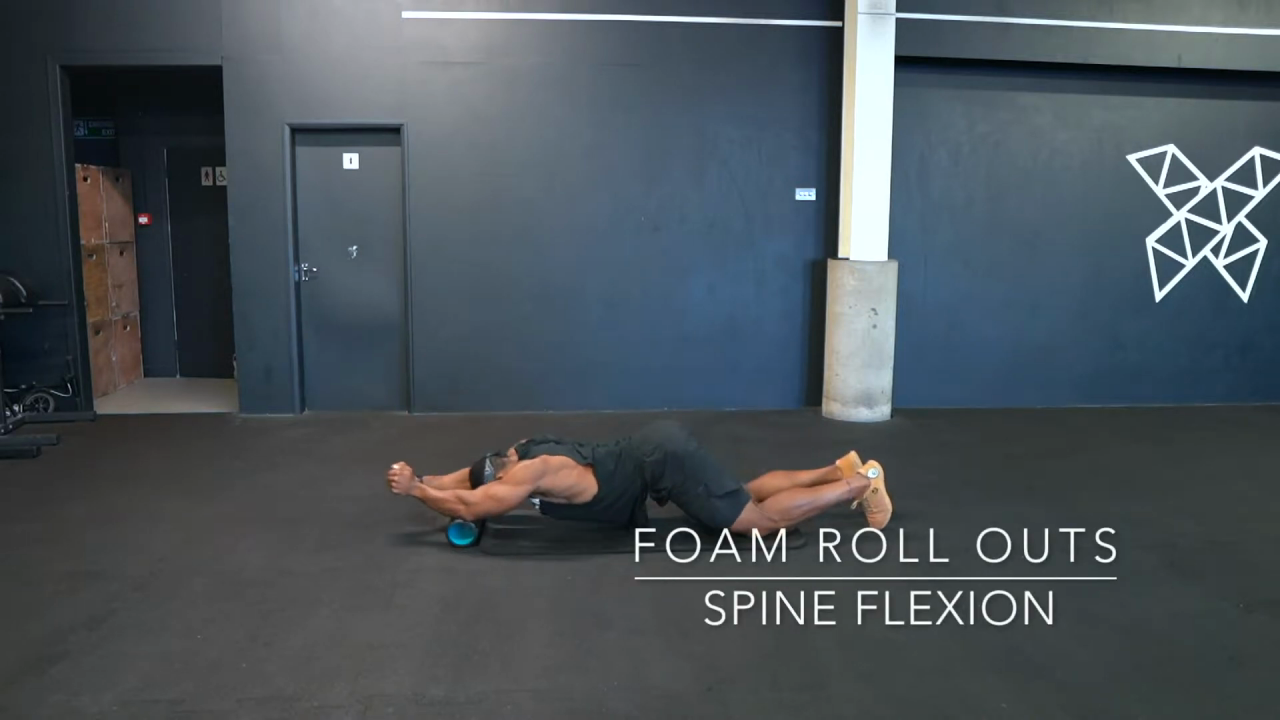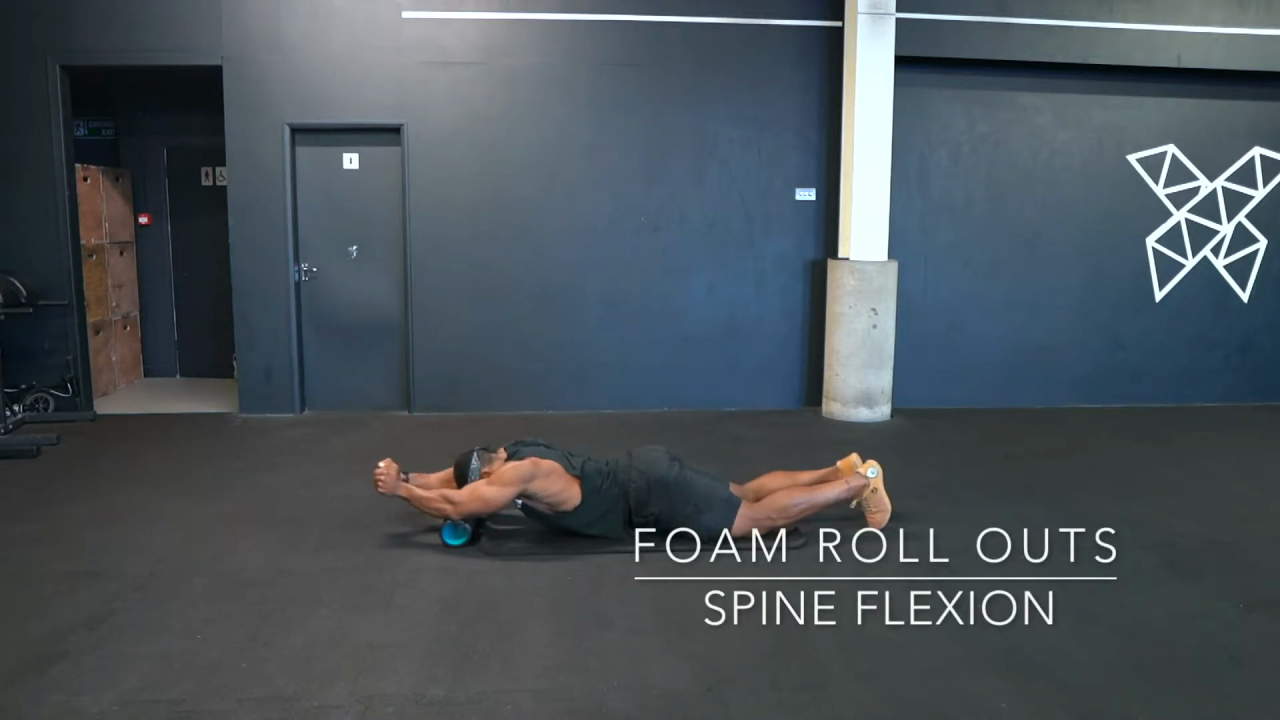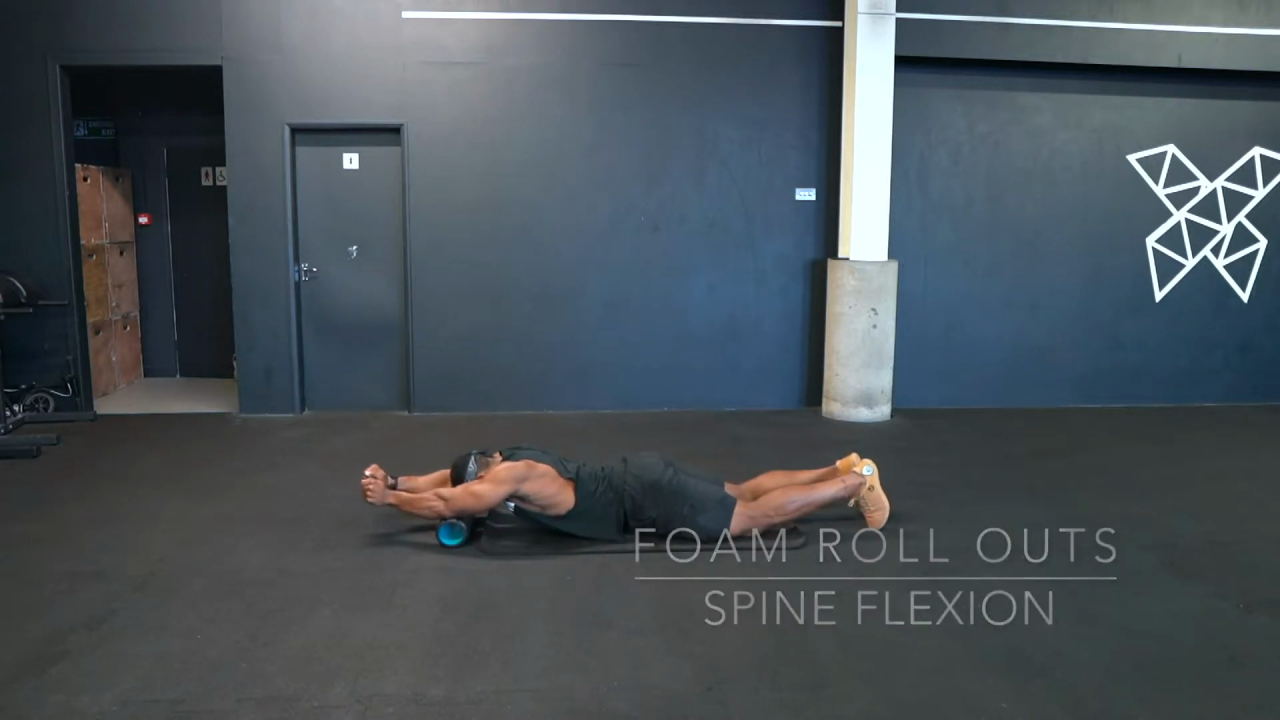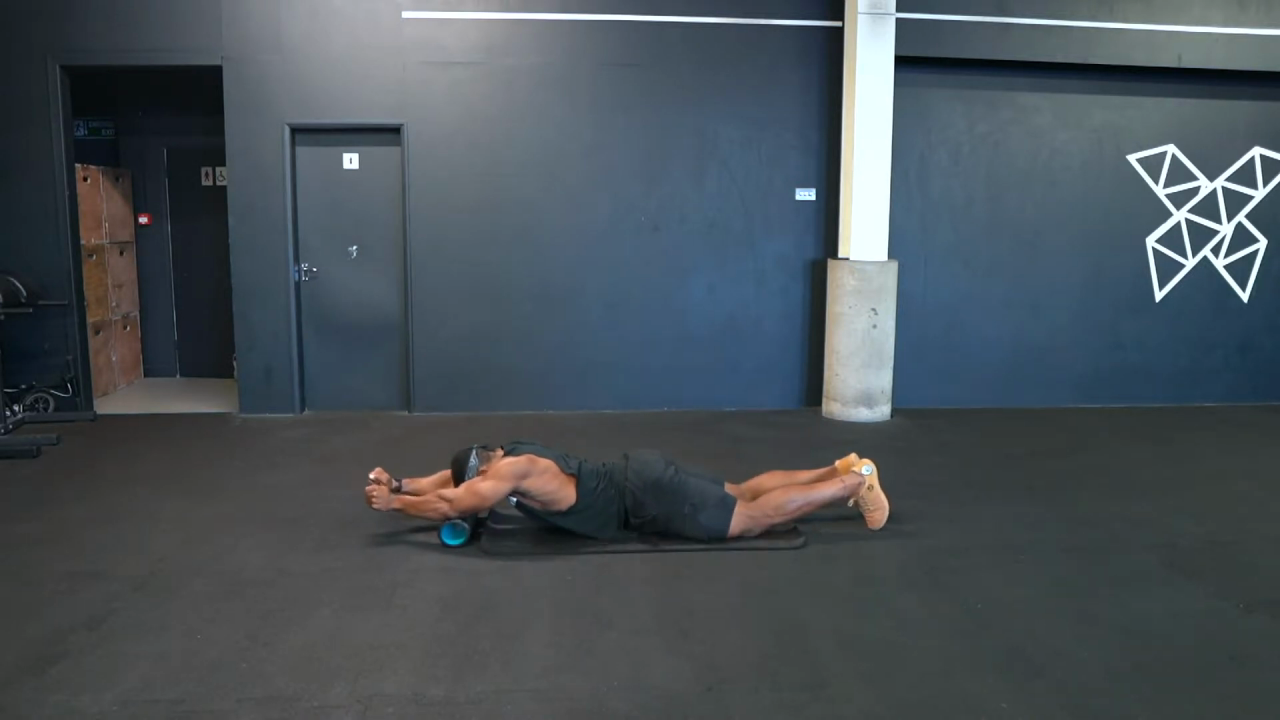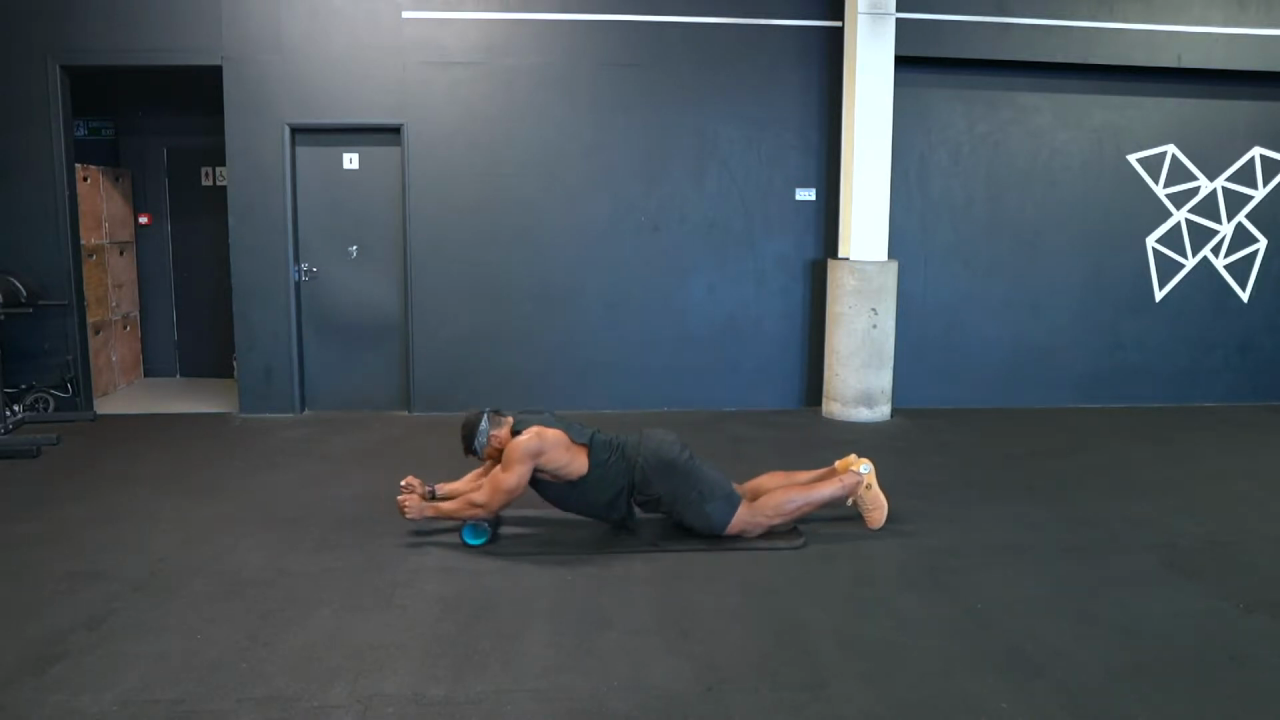
dt=0.5s
person 1, frame 1
left shoulder: (531, 472)
right shoulder: (522, 452)
left elbow: (468, 505)
right elbow: (468, 478)
left wrist: (413, 488)
right wrist: (423, 480)
left hip: (664, 461)
right hip: (661, 447)
left knee: (761, 520)
right knee: (749, 492)
left ankle: (860, 483)
right ankle: (841, 469)
person 1, frame 2
left shoulder: (520, 473)
right shoulder: (511, 456)
left elbow: (455, 506)
right elbow: (456, 479)
left wrist: (399, 490)
right wrist: (408, 477)
left hip: (651, 494)
right hip: (647, 474)
left knee: (759, 518)
right knee: (746, 494)
left ankle: (859, 482)
right ankle: (842, 470)
person 1, frame 3
left shoulder: (512, 476)
right shoulder: (506, 459)
left elbow: (446, 503)
right elbow: (450, 478)
left wrist: (388, 498)
right wrist: (396, 481)
left hip: (646, 499)
right hip: (642, 479)
left knee: (755, 517)
right knee: (744, 492)
left ankle: (855, 482)
right ankle: (842, 469)
person 1, frame 4
left shoulder: (513, 471)
right shoulder: (508, 454)
left elbow: (451, 505)
right elbow: (451, 480)
left wrist: (392, 503)
right wrist: (400, 485)
left hip: (647, 497)
right hip: (643, 478)
left knee: (754, 518)
right knee: (742, 492)
left ankle: (856, 481)
right ankle: (841, 469)
person 1, frame 5
left shoulder: (526, 445)
right shoulder: (525, 429)
left elbow: (485, 504)
right elbow: (482, 479)
left wrist: (427, 511)
right wrist: (432, 489)
left hip: (656, 473)
right hip: (653, 457)
left knee: (754, 521)
right knee: (744, 494)
left ankle: (852, 481)
right ankle: (842, 471)
